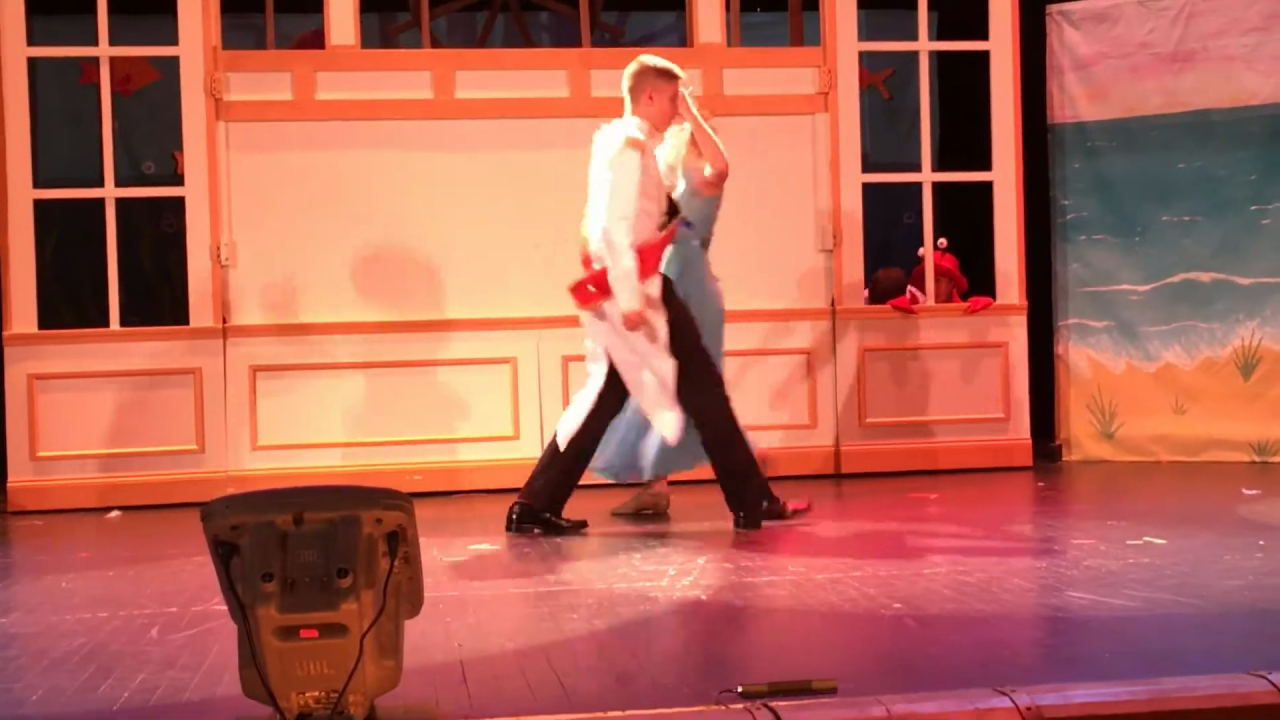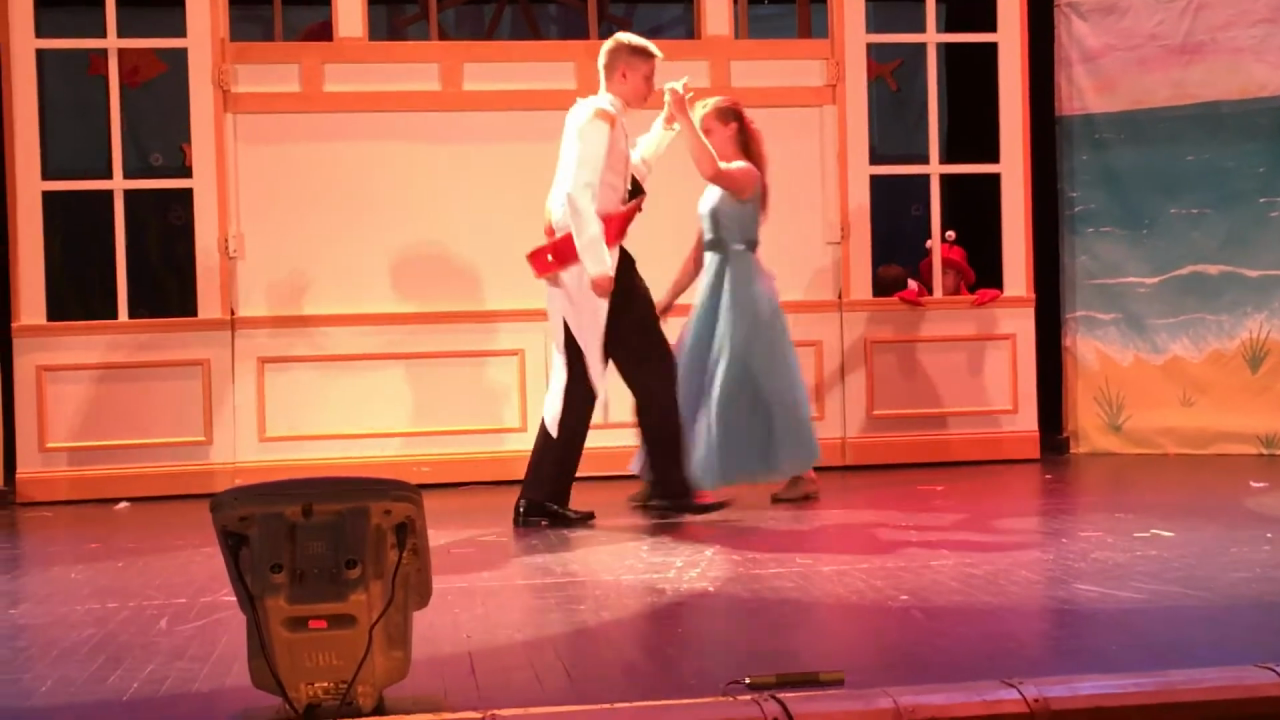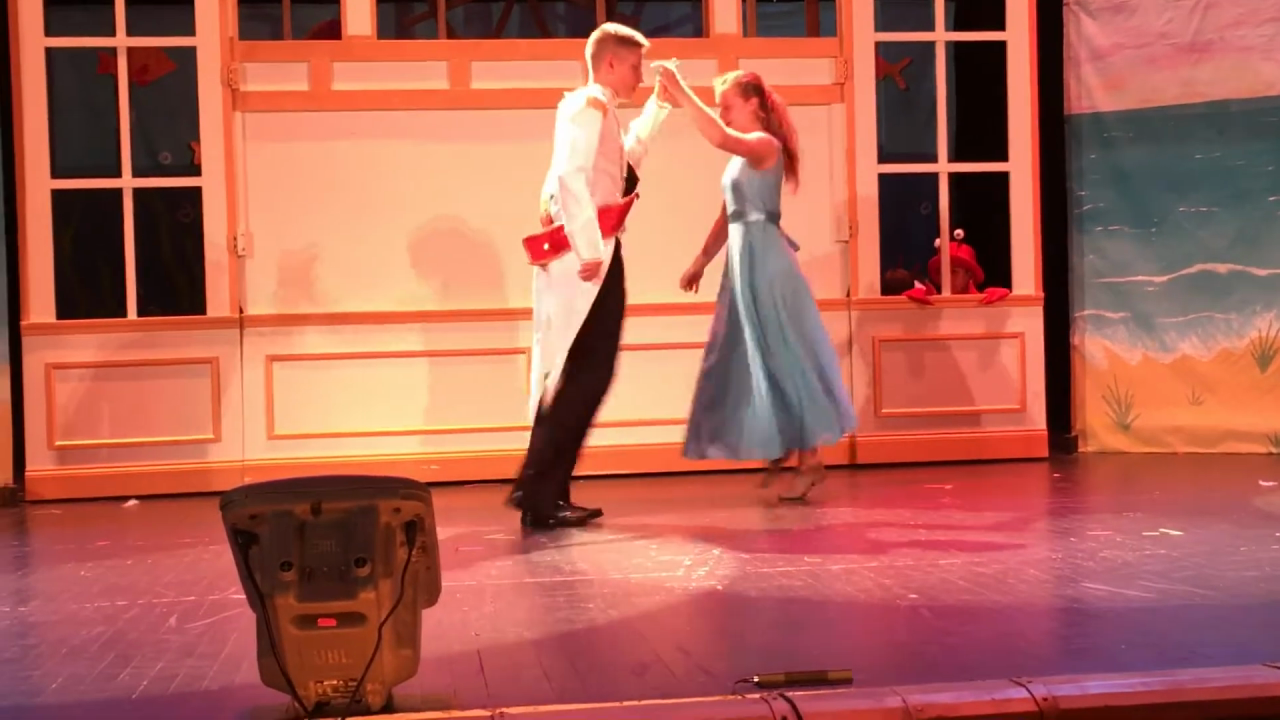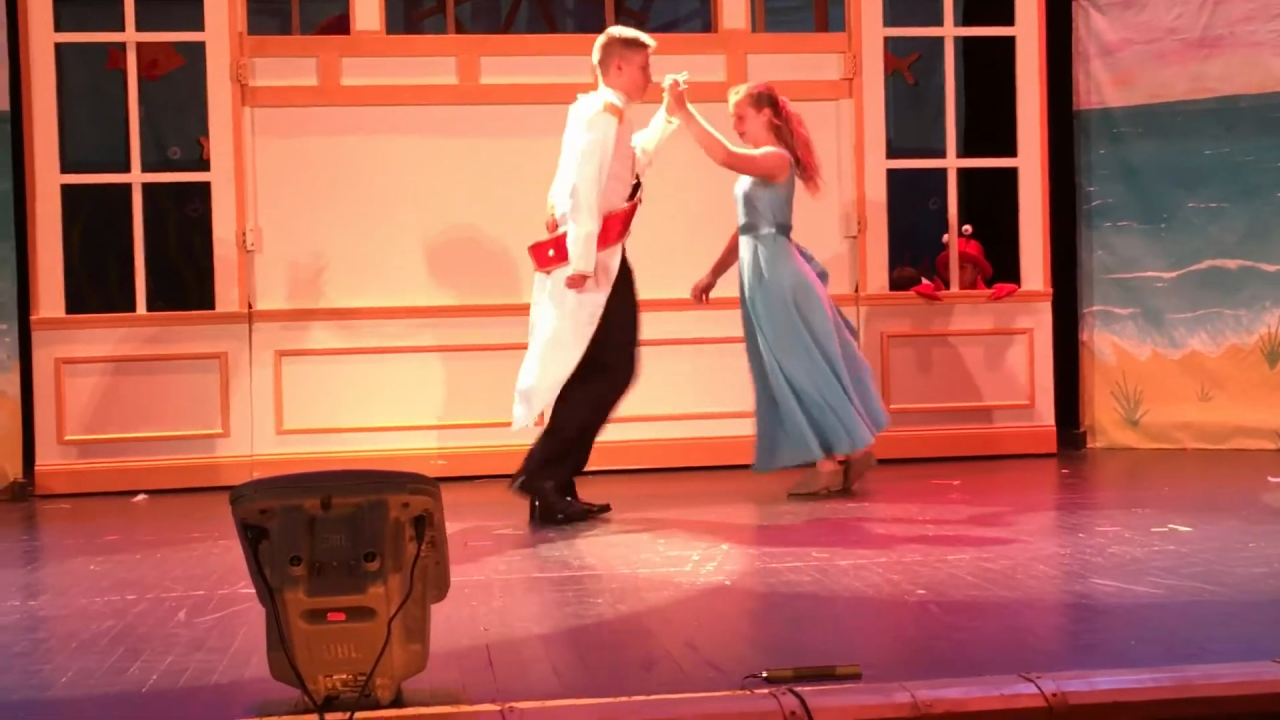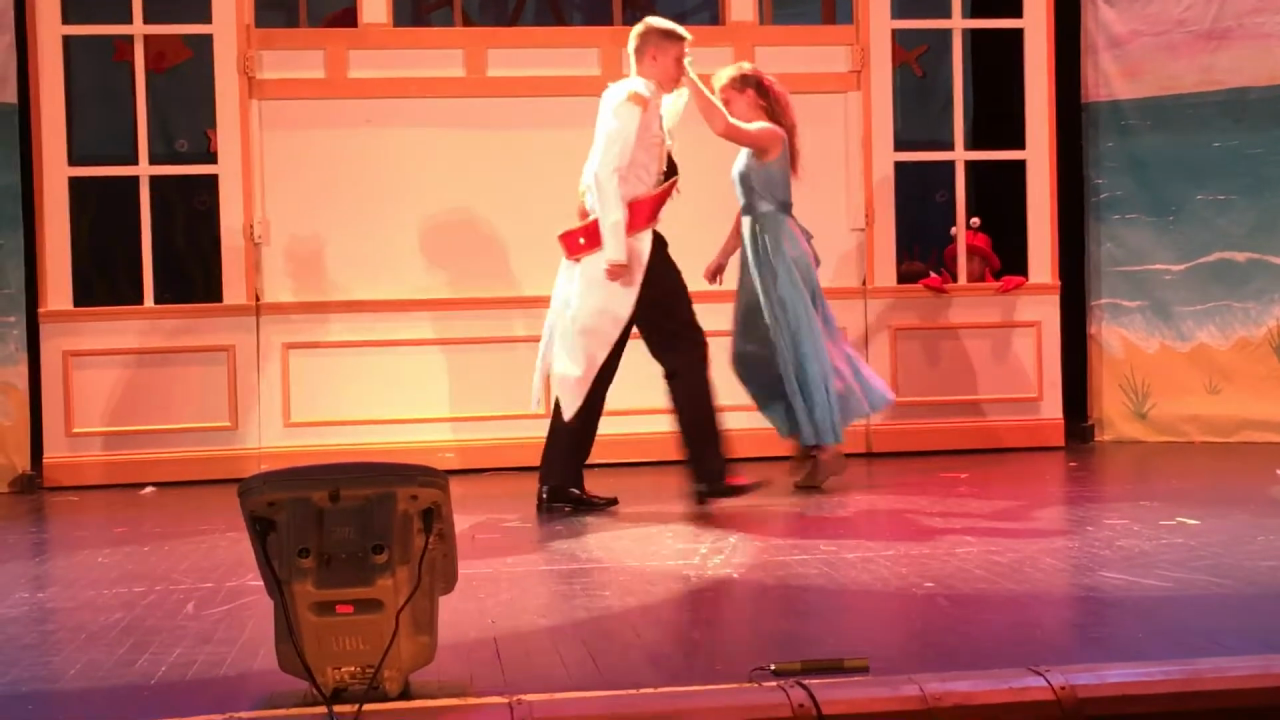
dt=0.2s
person 1, frame 1
left shoulder: (618, 142)
right shoulder: (628, 145)
right elbow: (616, 225)
right wrist: (630, 294)
left hip: (615, 289)
right hip: (630, 286)
left knee: (609, 397)
right knee: (701, 387)
left ankle: (537, 504)
right ankle: (751, 501)
person 1, frame 2
left shoulder: (605, 120)
right shoulder: (598, 118)
left elbow: (629, 170)
right elbow: (579, 192)
left wrist: (667, 124)
right wrist: (600, 264)
left hip: (587, 262)
right hip: (594, 261)
left knee: (579, 381)
right knee: (651, 367)
left ankle: (541, 499)
right ankle: (671, 488)
person 1, frame 3
left shoulder: (593, 111)
right shoulder: (590, 106)
left elbow: (624, 156)
right elbow: (570, 177)
left wrist: (658, 105)
right wrist: (590, 247)
left hip: (574, 255)
right hip: (586, 255)
left knee: (571, 372)
right knee: (588, 373)
left ankle: (542, 495)
right ankle: (537, 489)
person 1, frame 4
left shoulder: (597, 113)
right shoulder: (606, 111)
left elbow: (631, 163)
right elbow: (581, 185)
left wrist: (667, 115)
right wrist: (584, 258)
left hip: (590, 258)
right hip: (595, 259)
left knee: (581, 375)
right knee: (611, 371)
left ankle: (554, 486)
right ankle: (544, 475)
person 1, frame 5
left shoulder: (634, 102)
right shoulder: (632, 100)
left elbow: (653, 155)
right elbow: (604, 173)
left wrist: (685, 93)
right wrist: (619, 248)
left hip: (621, 245)
right hip: (628, 245)
left knee: (592, 361)
right knee: (684, 348)
left ankle: (559, 482)
right ankle: (707, 472)
person 2, frame 1
left shoulder: (705, 179)
right shoulder: (669, 181)
left elbow: (721, 165)
left wrist: (690, 112)
left hip: (692, 287)
right hip: (670, 288)
right ankle: (653, 483)
person 2, frame 2
left shoulder: (744, 173)
right shoulder: (715, 184)
left elbow: (712, 170)
right elbow: (701, 249)
left wrist: (684, 117)
right wrist: (672, 294)
left hip: (742, 286)
right hip: (716, 286)
left knee: (760, 382)
right knee: (693, 378)
left ankle: (802, 473)
right ankle: (687, 473)
person 2, frame 3
left shoulder: (765, 144)
right shoulder: (741, 155)
left elbow: (718, 136)
right elbow: (727, 217)
left wrist: (681, 92)
right wrist: (699, 263)
left hip: (765, 257)
right hip: (742, 259)
left knee: (784, 354)
right knee: (741, 359)
left ankle: (810, 456)
right ankle: (782, 448)
person 2, frame 4
left shoulder: (774, 159)
right shoulder: (755, 169)
left elbow: (724, 155)
right elbow: (746, 229)
left wrist: (684, 112)
right wrist: (712, 275)
left hip: (775, 272)
right hip: (762, 271)
left knee: (801, 363)
right knee: (787, 368)
left ankle: (832, 461)
right ankle: (847, 451)
person 2, frame 5
left shoulder: (769, 135)
right shoulder: (752, 146)
left elbow: (723, 127)
left wrist: (690, 81)
right wrist: (723, 256)
left hip: (778, 249)
right hip: (760, 252)
left knee: (800, 348)
right knee: (752, 354)
left ankle: (825, 447)
right ankle: (813, 441)
